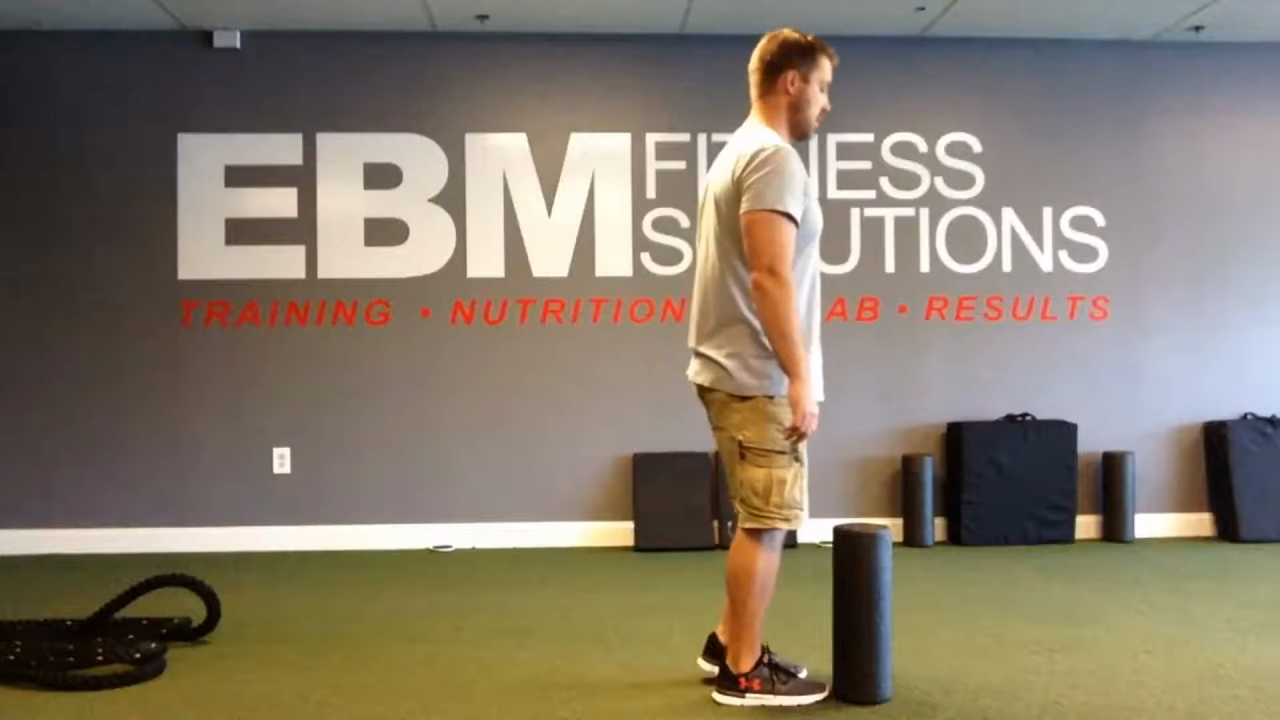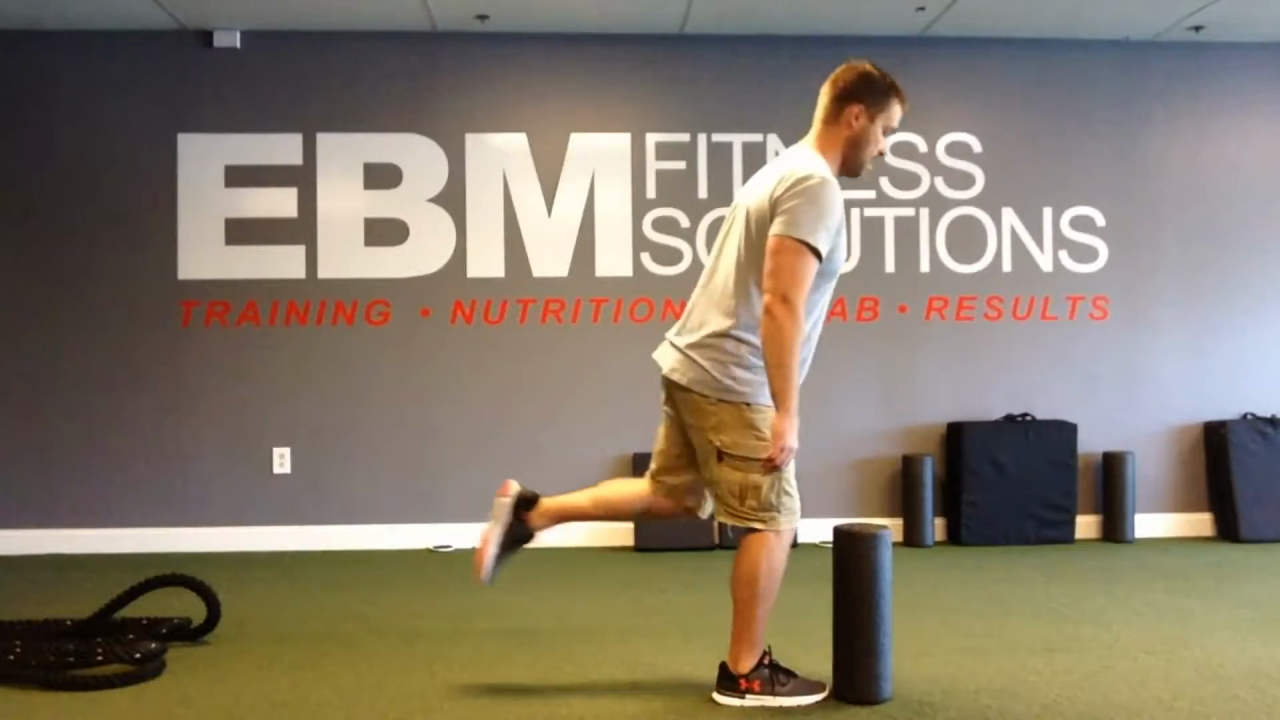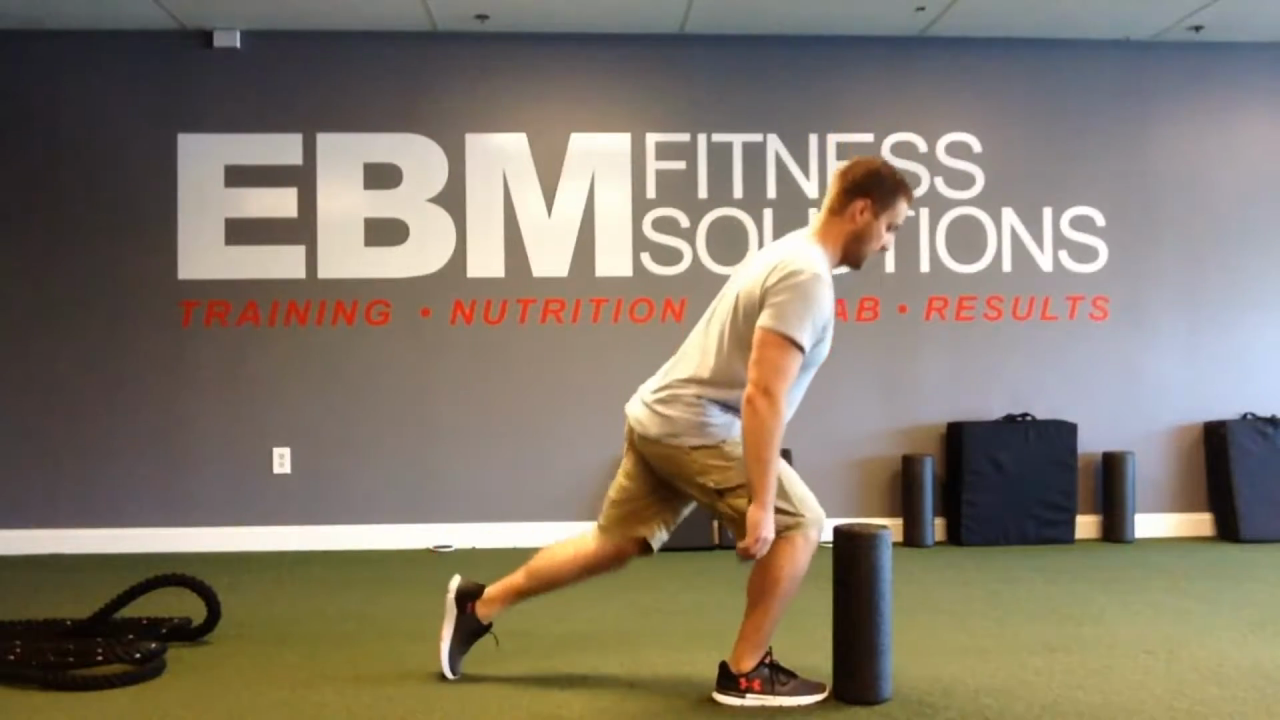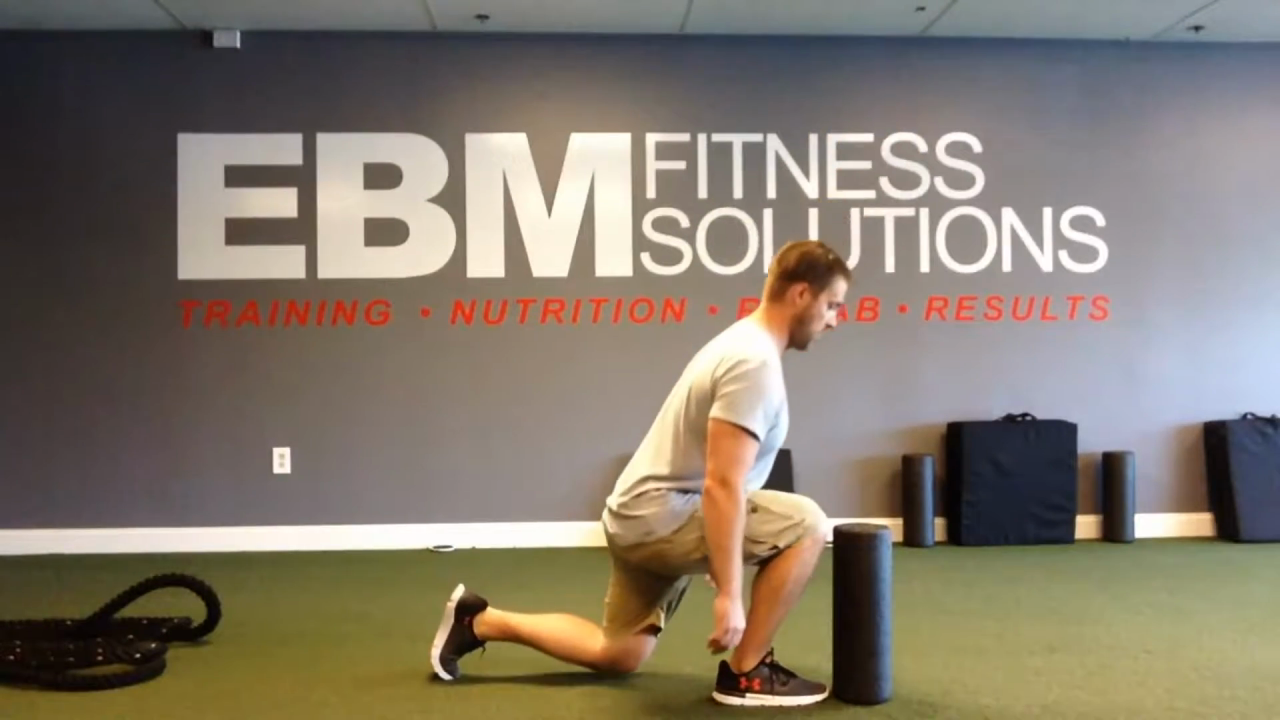
dt=0.7s
person 1, frame 1
left shoulder: (740, 153)
right shoulder: (771, 157)
right elbow: (770, 278)
right wrist: (799, 379)
left hip: (733, 369)
right hip: (756, 377)
left knee: (759, 517)
right knee: (767, 521)
left ankle: (729, 643)
right ankle: (744, 672)
person 1, frame 2
left shoulder: (787, 169)
right shoulder: (814, 186)
right elbow: (779, 305)
left wrist: (775, 405)
right wrist: (785, 415)
left hip: (695, 362)
right hip: (727, 377)
left knee: (671, 495)
right knee: (772, 518)
left ankle: (527, 513)
right ankle: (745, 674)
person 1, frame 3
left shoulder: (790, 253)
right shoulder: (807, 276)
right elbow: (762, 396)
right wrist: (761, 503)
left hip: (659, 418)
right hip: (691, 427)
left knee: (611, 547)
right knee: (799, 526)
left ankle: (478, 606)
right ankle: (746, 673)
person 1, frame 4
left shoulder: (741, 344)
right shoulder: (753, 363)
right elbow: (724, 487)
right wrist: (729, 595)
left hip: (641, 517)
right hip: (662, 518)
left knee: (619, 654)
right knee: (806, 526)
left ankle: (477, 619)
right ankle: (746, 673)
